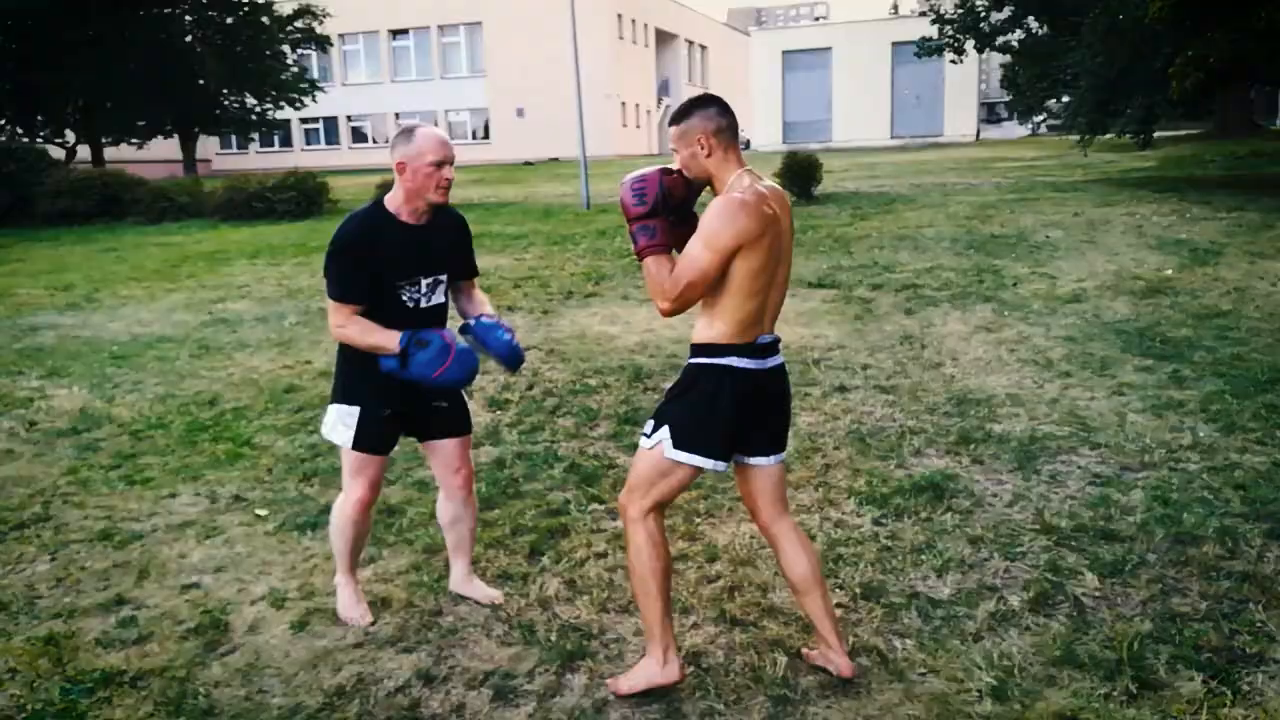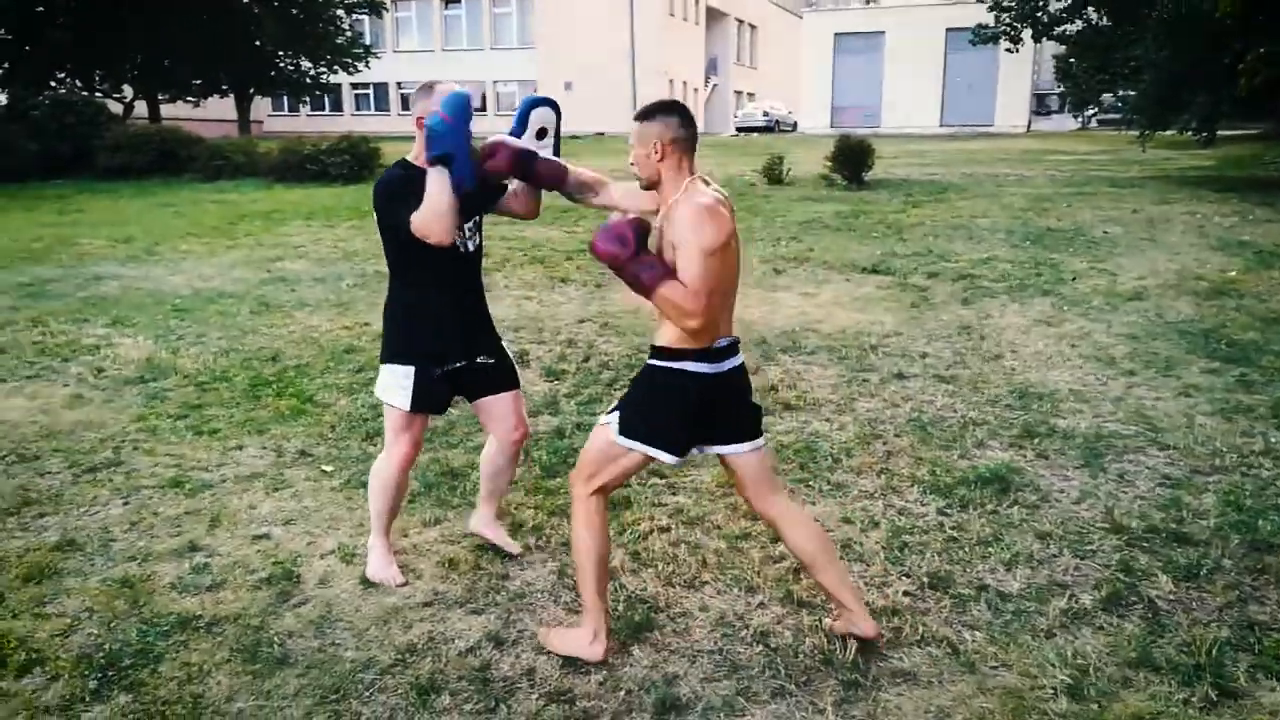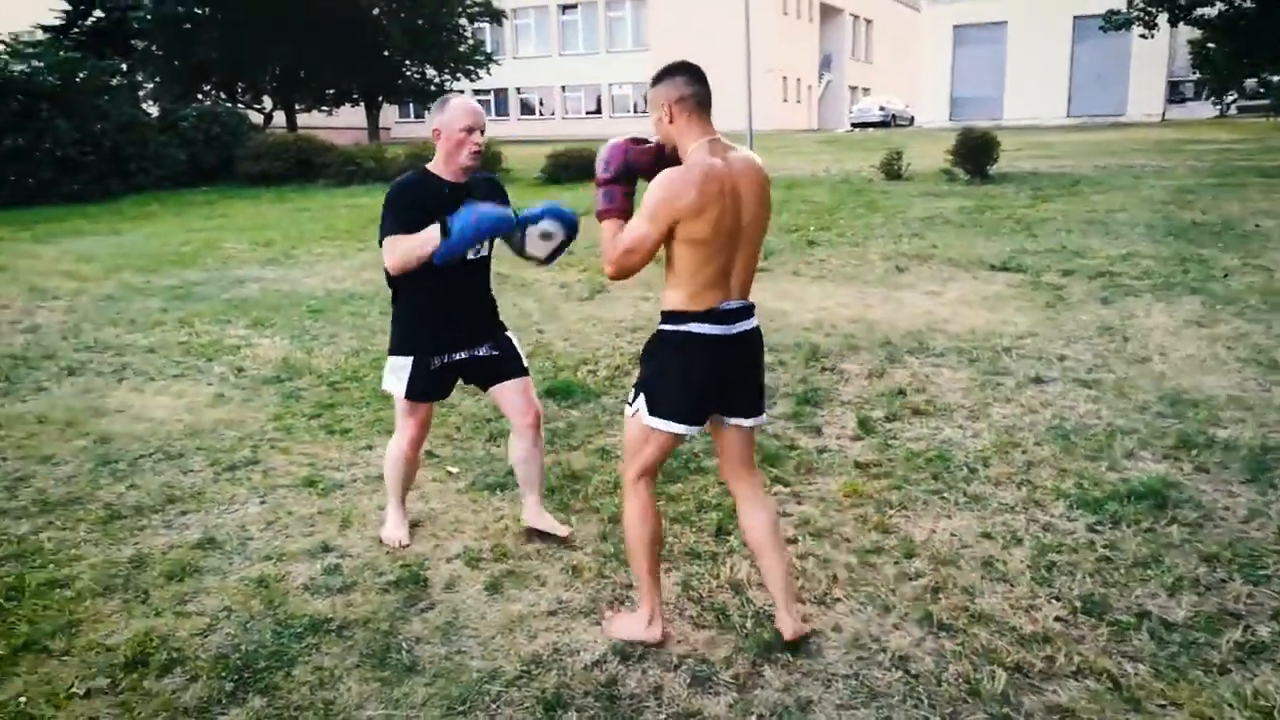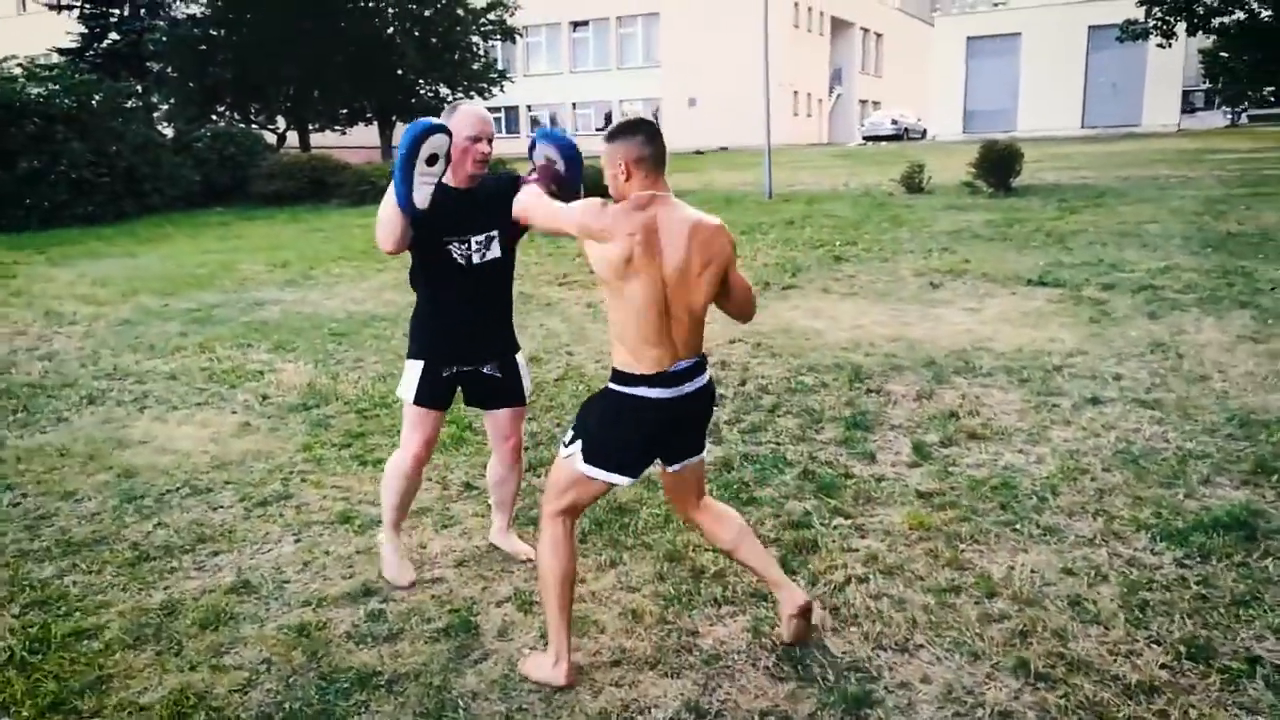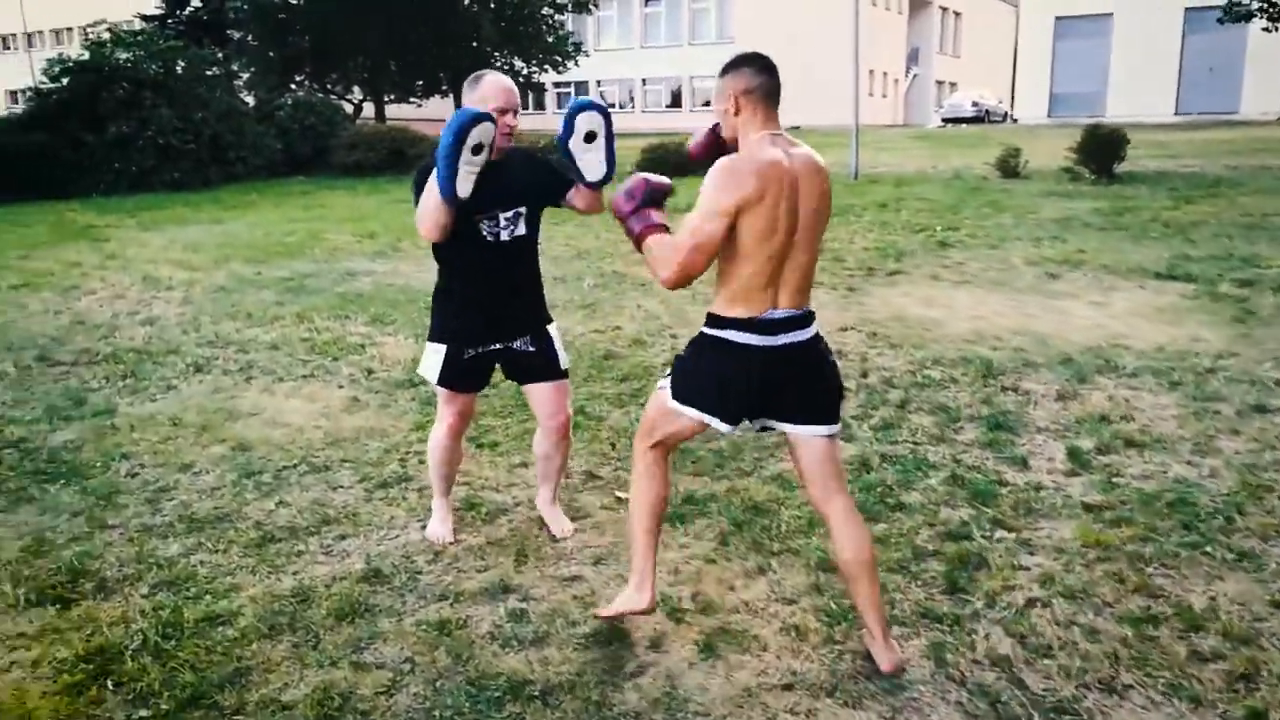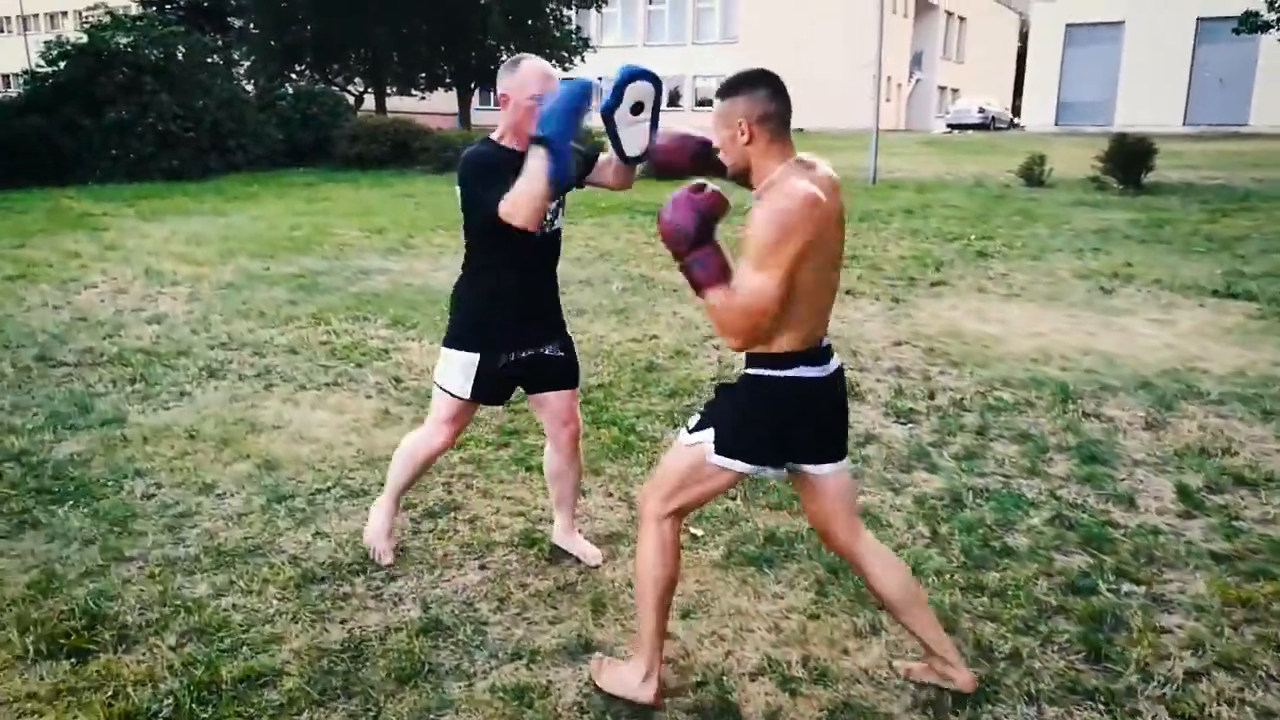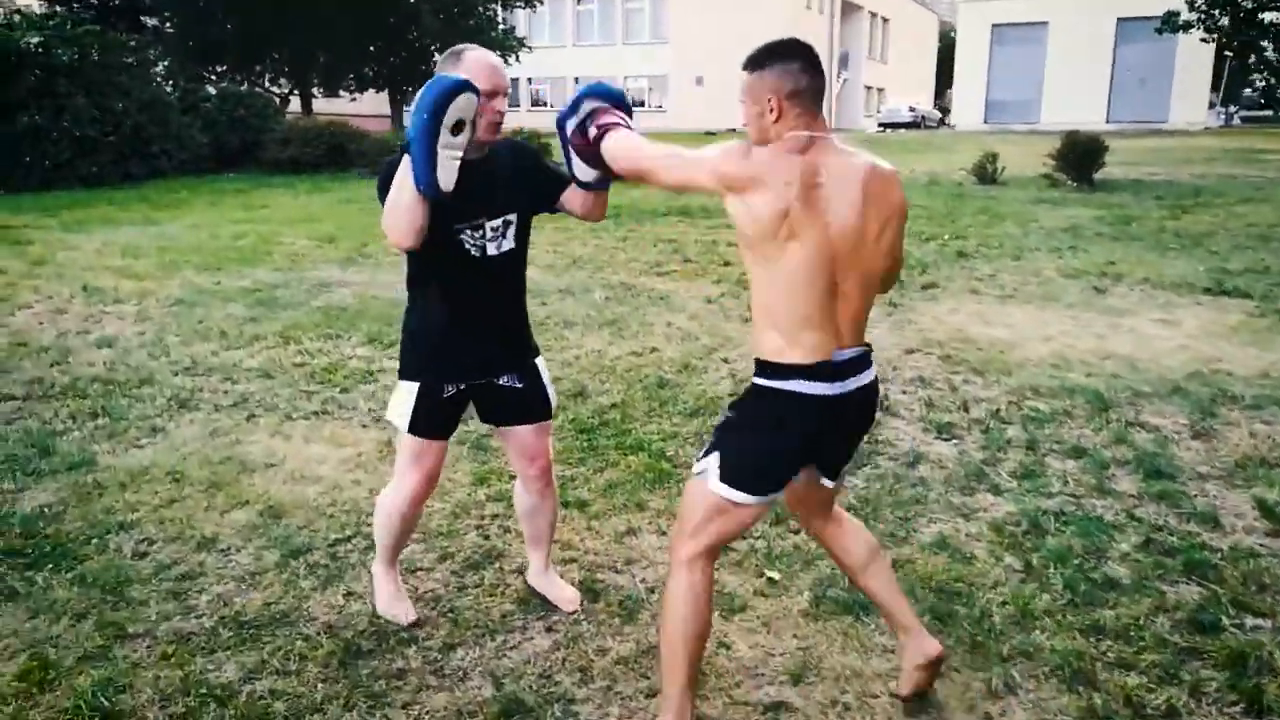
dt=0.7s
person 1, frame 1
left shoulder: (733, 207)
right shoulder: (772, 196)
left elbow: (669, 298)
left wrist: (645, 221)
right wrist: (677, 216)
left hip: (720, 378)
right hip: (765, 372)
left knee: (638, 506)
right knee: (773, 515)
left ankle: (660, 656)
right ankle: (833, 648)
person 1, frame 2
left shoulder: (697, 211)
right shoulder: (677, 197)
left elbow: (693, 318)
right elbow: (600, 188)
left wrist: (634, 263)
right wrist: (529, 162)
left hip: (676, 380)
right hip: (725, 373)
left knee: (586, 487)
right knee: (771, 499)
left ankle: (591, 632)
right ankle: (857, 614)
person 1, frame 3
left shoulder: (676, 182)
right shoulder: (753, 168)
left elbow: (616, 264)
left wrist: (612, 188)
left hip: (687, 344)
right hip: (742, 338)
left knee: (636, 474)
right knee: (744, 481)
left ankle: (647, 615)
right ankle: (788, 614)
person 1, frame 4
left shoulder: (615, 220)
right shoulder: (713, 231)
left elbow: (526, 208)
right elbow: (744, 310)
left wrist: (536, 180)
left hip: (633, 403)
right hip: (692, 389)
left knee: (556, 511)
right knee: (693, 505)
left ankle: (556, 657)
right ankle: (787, 593)
person 1, frame 5
left shoulder: (734, 172)
right shoulder: (815, 165)
left elbow: (674, 271)
left wrist: (641, 217)
left hip: (730, 349)
right hip: (800, 347)
left knee: (651, 442)
right knee: (833, 494)
left ankle: (639, 587)
right ankle: (881, 641)
person 1, frame 6
left shoulder: (780, 212)
right shoulder: (815, 174)
left elbow: (741, 332)
left wrist: (695, 248)
right wrist: (701, 165)
left hip: (771, 390)
right hip: (818, 382)
left knee: (659, 505)
right knee: (845, 533)
left ankle: (643, 670)
right ankle: (947, 660)
person 1, frame 7
left shoulder: (767, 169)
right shoulder: (883, 178)
left elbow: (634, 158)
left wrist: (597, 125)
left hip: (786, 400)
right hip: (854, 387)
left knee: (690, 551)
right knee: (818, 511)
right ankle: (916, 639)
person 2, frame 1
left shoulder: (451, 224)
right shoulder: (358, 233)
left elbow: (468, 287)
right elbow: (342, 324)
left wrist: (490, 325)
right wrist: (407, 346)
left hip: (436, 377)
right hip: (370, 382)
left knee: (459, 476)
right knee: (360, 491)
left ankle: (461, 573)
right ankle: (346, 582)
person 2, frame 2
left shoulder: (462, 173)
right shoulder: (394, 184)
left elbow: (525, 207)
right elbow: (439, 232)
right wrist: (441, 165)
left hip: (475, 332)
right hip: (417, 342)
left knee: (512, 429)
right knee: (401, 451)
left ankle: (485, 516)
right ankle: (378, 544)
person 2, frame 3
left shoulder: (488, 188)
right shoulder: (407, 192)
right elbow: (395, 261)
right wrist: (448, 230)
left hip: (484, 330)
right hip: (422, 337)
left knee: (528, 415)
right knee: (411, 433)
left ankle: (533, 507)
right ankle: (395, 510)
person 2, frame 4
left shoulder: (504, 189)
right shoulder: (423, 196)
right elbow: (390, 243)
right wrist: (406, 176)
left hip: (495, 344)
right hip: (437, 346)
left knee: (509, 443)
right knee: (415, 448)
left ankle: (501, 529)
right ankle: (390, 537)
person 2, frame 5
left shoulder: (530, 166)
right shoulder: (445, 170)
left elbow: (590, 202)
right elbow: (430, 231)
left wrist: (593, 157)
right wrist: (448, 165)
left hip: (527, 319)
right hip: (462, 324)
left knee: (556, 417)
right knee: (452, 421)
left ankle: (548, 502)
right ankle: (441, 504)
person 2, frame 6
left shoulder: (552, 149)
right shoulder: (479, 163)
left elbow: (619, 176)
right elbow: (526, 215)
left wrist: (632, 131)
right wrist: (548, 142)
left hip: (542, 323)
right hip: (482, 327)
left knee: (567, 428)
right knee: (441, 432)
left ankle: (564, 527)
right ankle: (385, 507)
person 2, frame 7
left shoulder: (515, 161)
right shoulder: (407, 168)
left elbow: (589, 207)
right elbow: (403, 236)
right wrist: (423, 151)
left hip: (510, 347)
right hip: (437, 353)
left knee: (537, 465)
right knee: (417, 476)
left ankle: (540, 568)
right ankle: (386, 570)
